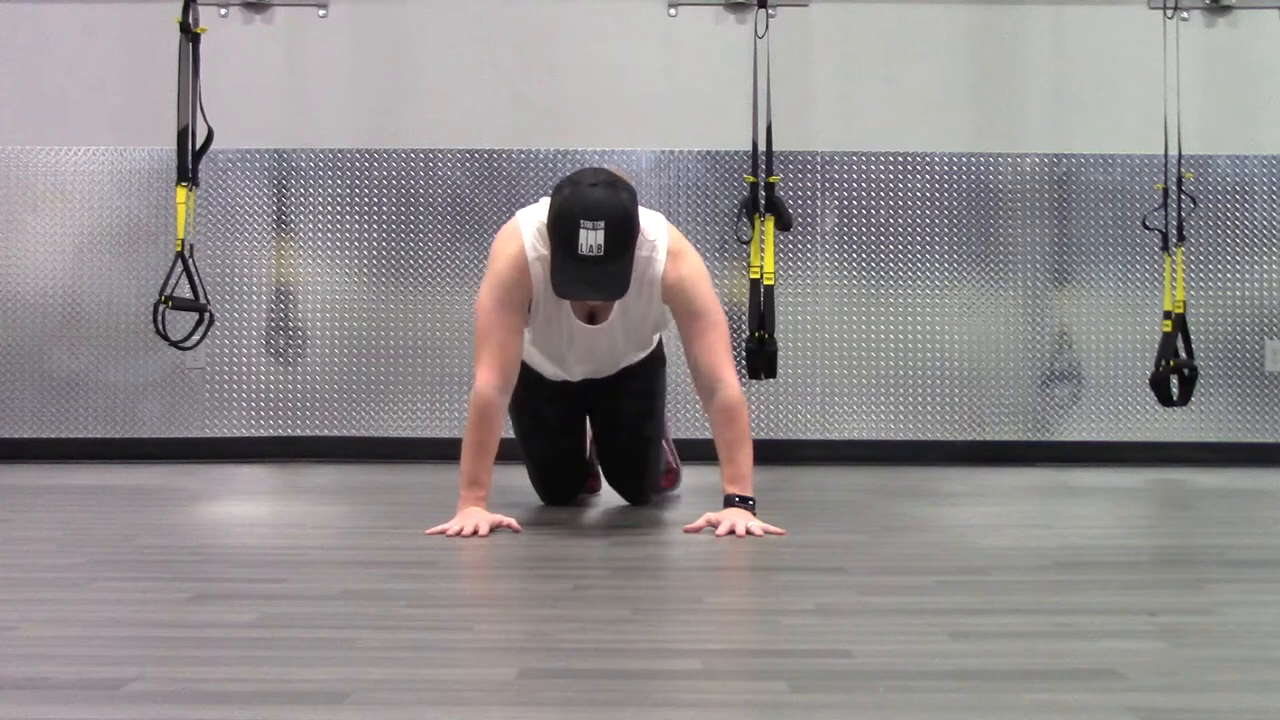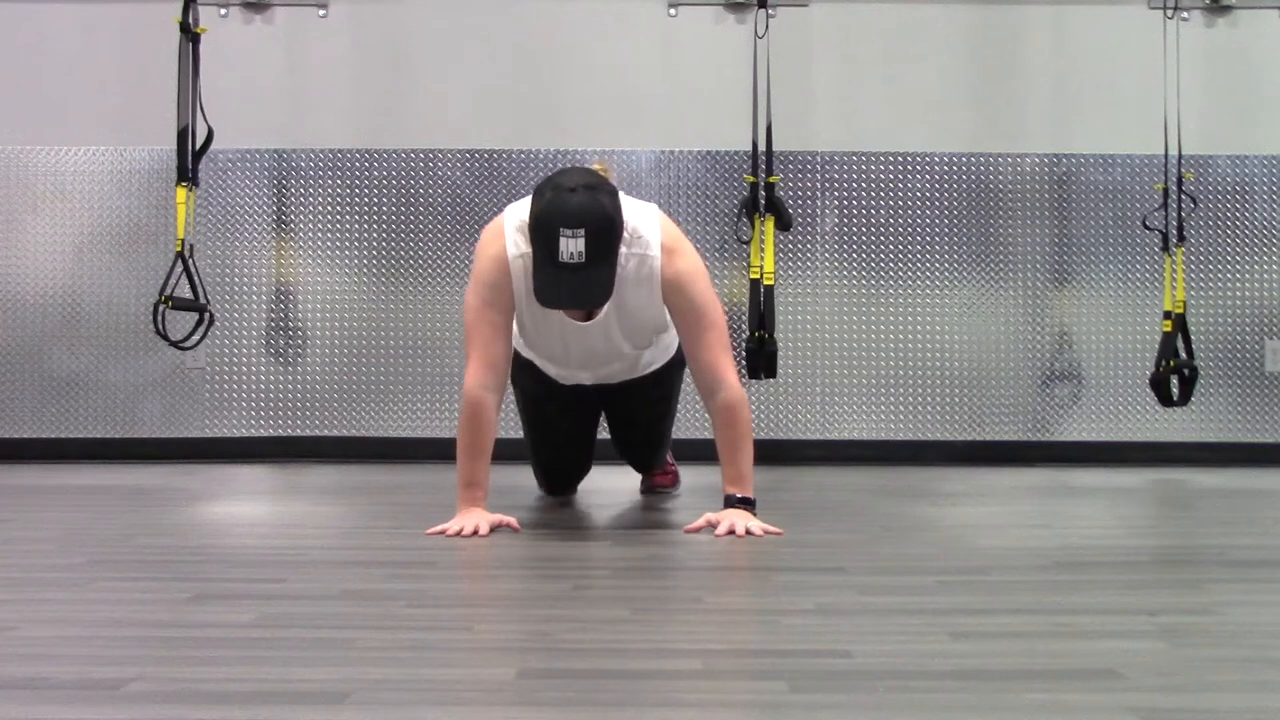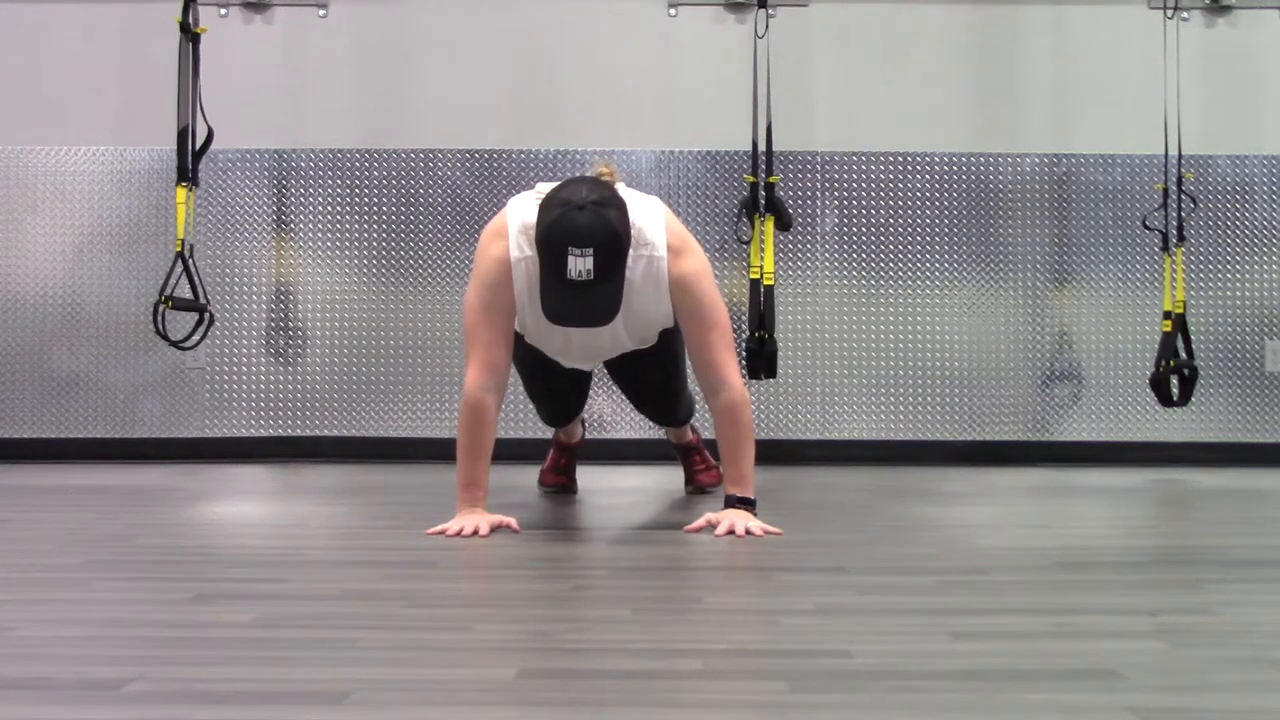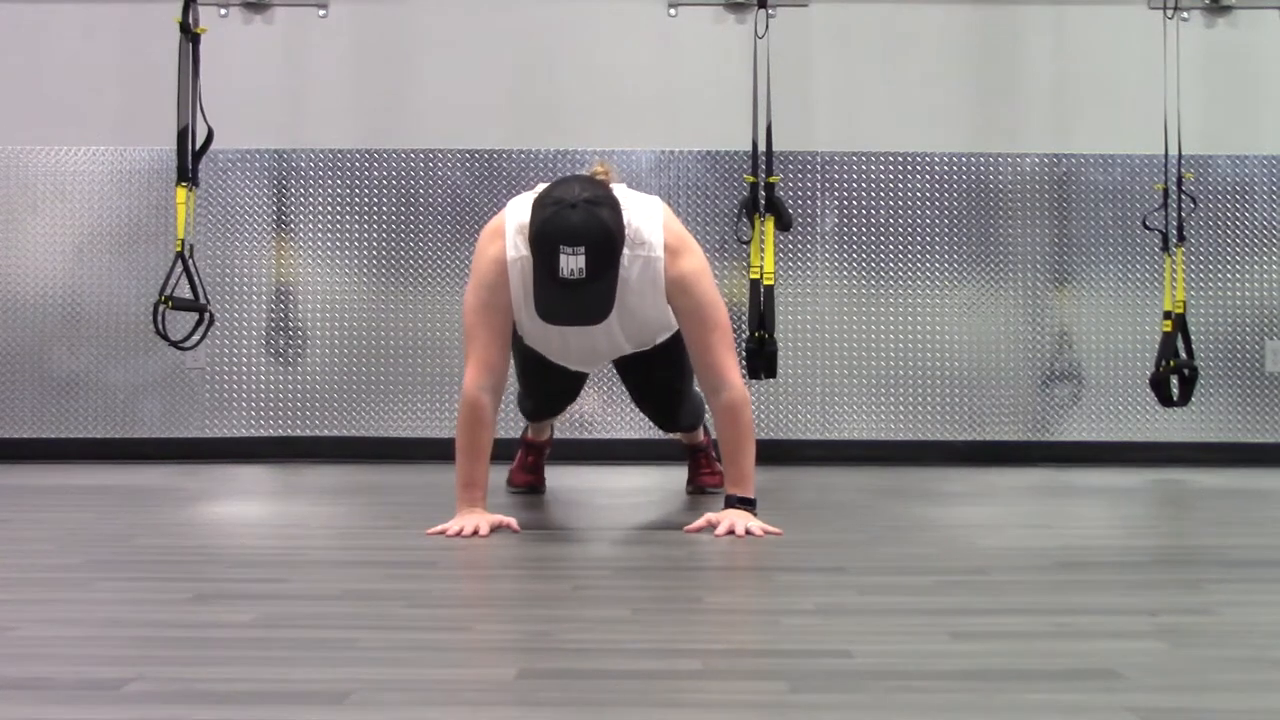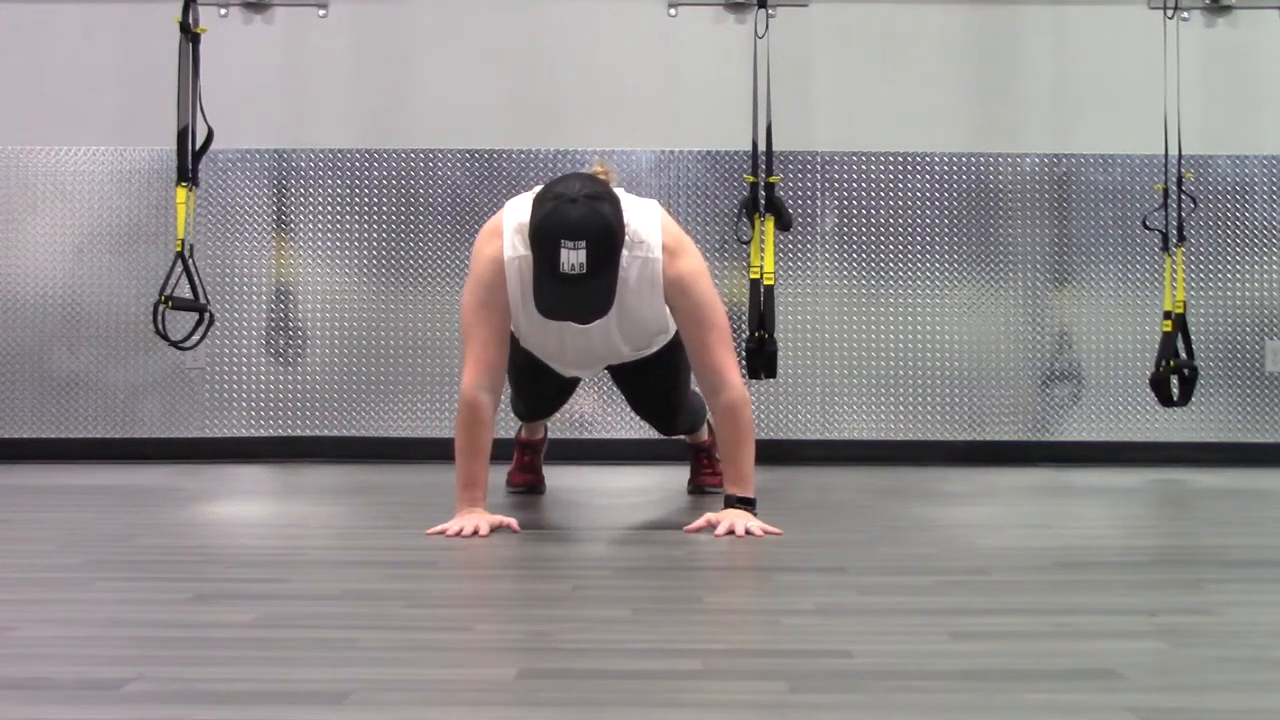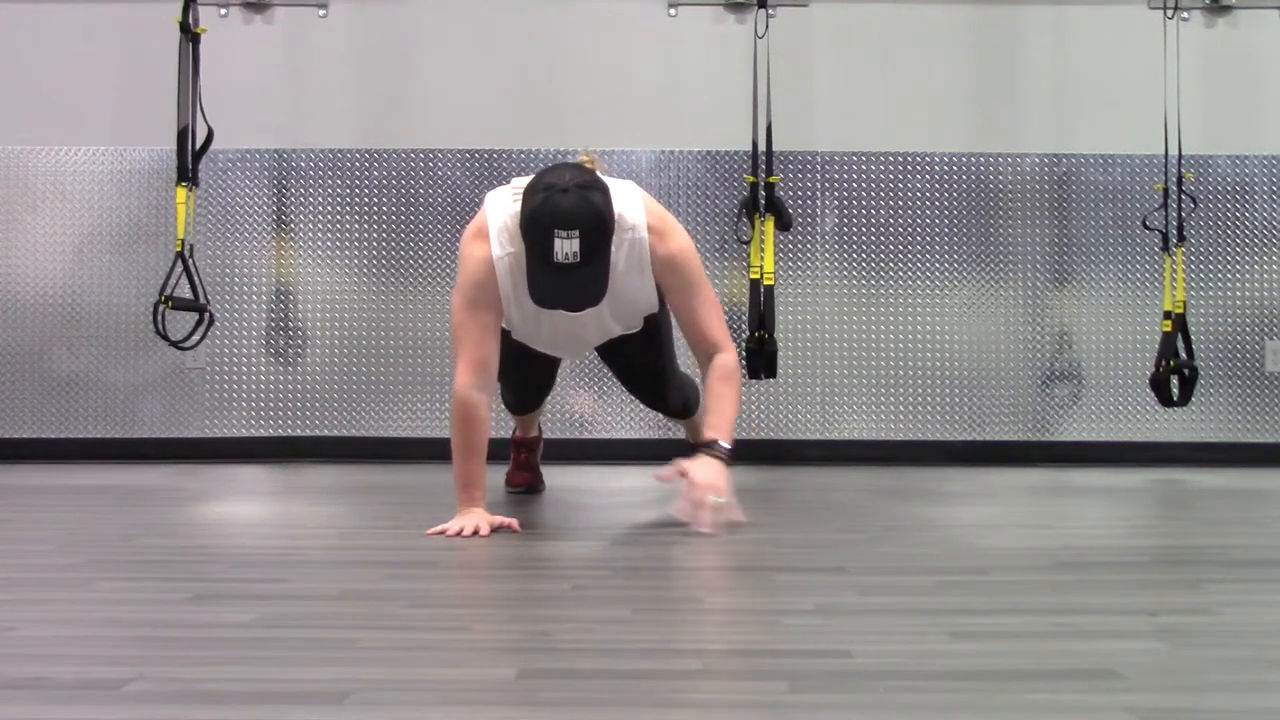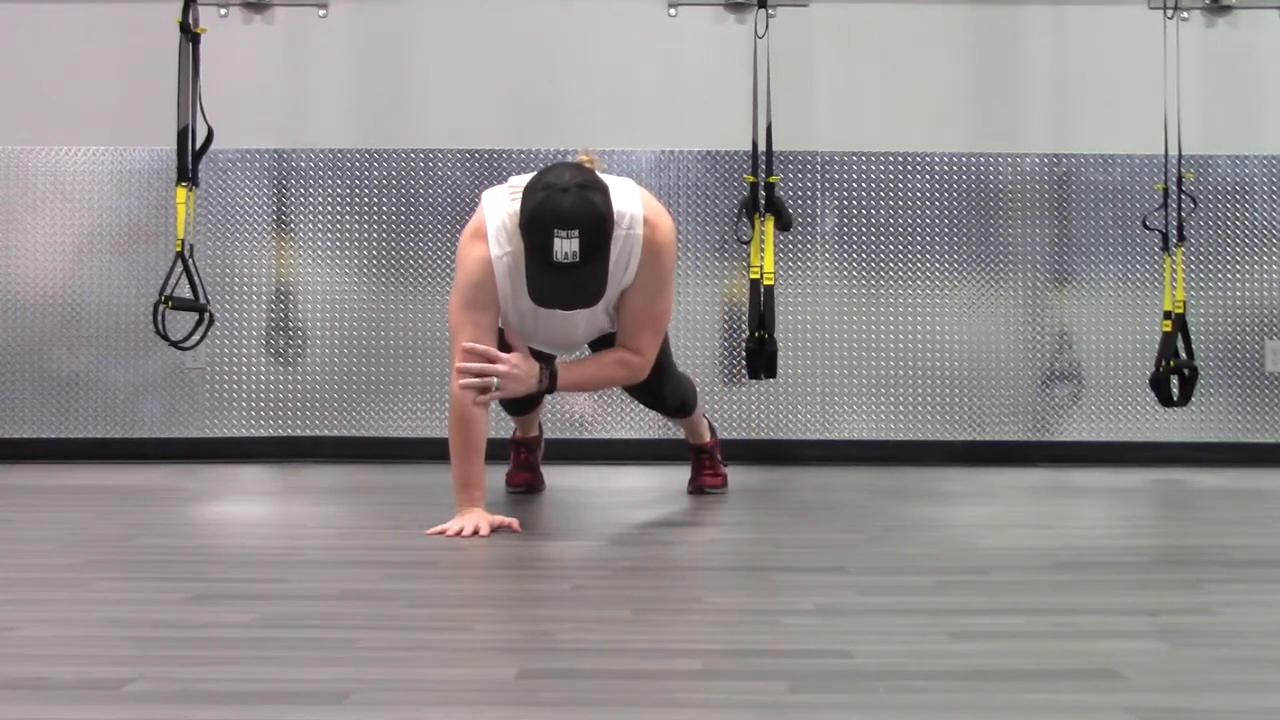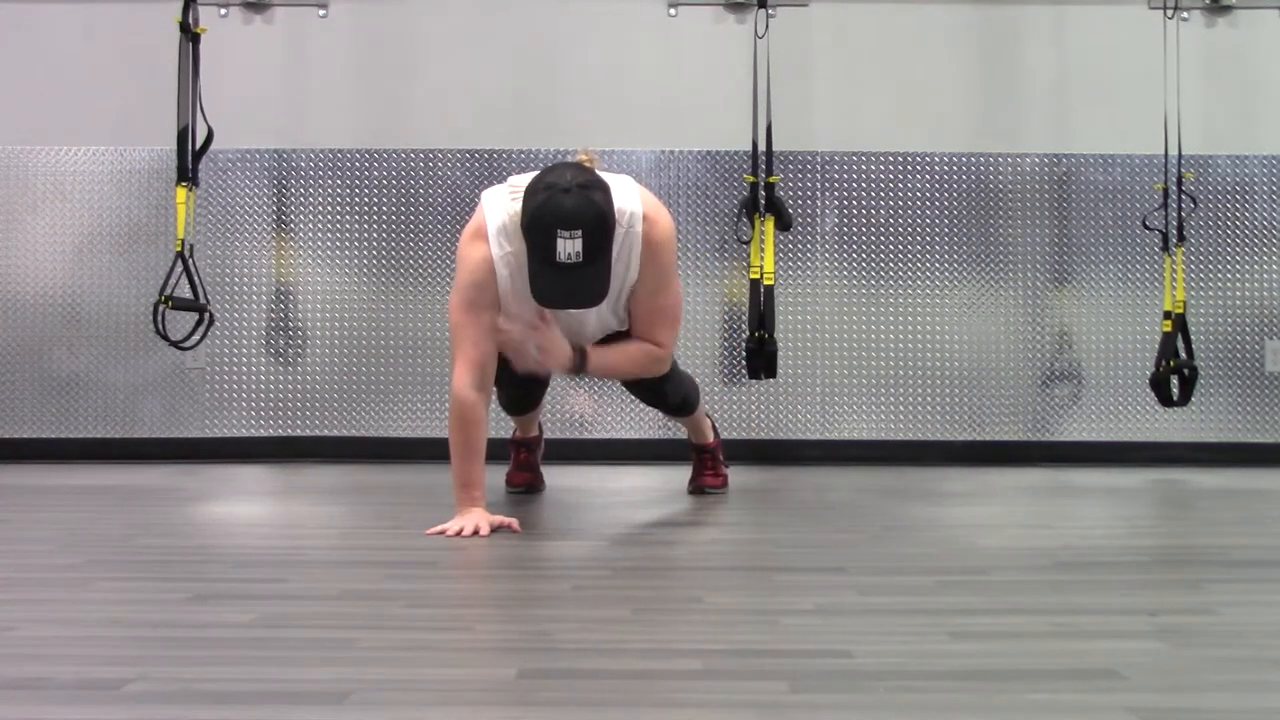
dt=0.5s
person 1, frame 1
left shoulder: (671, 256)
right shoulder: (517, 248)
left elbow: (721, 384)
right elbow: (492, 384)
left wrist: (739, 501)
right wrist: (472, 503)
left hip: (628, 363)
right hip: (540, 365)
left knee: (638, 490)
right knee: (558, 492)
left ankle: (656, 440)
right ankle: (581, 445)
person 1, frame 2
left shoulder: (665, 250)
right shoulder: (503, 245)
left elbow: (722, 385)
right elbow: (481, 384)
left wrist: (739, 502)
right wrist: (471, 505)
left knee: (645, 458)
right knee: (558, 481)
left ankle: (657, 456)
right ankle: (570, 443)
person 1, frame 3
left shoulder: (671, 248)
right shoulder: (504, 243)
left elbow: (725, 383)
right elbow: (482, 385)
left wrist: (740, 502)
right wrist: (471, 506)
left ankle: (686, 440)
right ankle: (568, 440)
person 1, frame 4
left shoulder: (669, 247)
right shoulder: (502, 244)
left elbow: (725, 384)
right elbow: (480, 384)
left wrist: (740, 502)
right wrist: (470, 506)
left ankle: (697, 442)
right ankle: (535, 441)
person 1, frame 5
left shoulder: (667, 250)
right shoulder: (499, 245)
left elbow: (726, 386)
right elbow: (479, 385)
left wrist: (740, 503)
right wrist: (471, 505)
right knee: (532, 402)
left ankle: (703, 440)
right ankle: (531, 439)
person 1, frame 6
left shoulder: (653, 232)
right shoulder: (487, 240)
left elbow: (720, 353)
right elbow: (471, 382)
left wrist: (714, 451)
right wrist: (471, 505)
right knee: (521, 387)
left ankle: (699, 438)
right ankle: (526, 439)
person 1, frame 7
left shoulder: (650, 228)
right shoulder: (485, 239)
left elbow: (636, 361)
right elbow: (469, 378)
left wrist: (542, 374)
right wrist: (470, 506)
left knee: (656, 385)
right knee: (512, 379)
left ankle: (702, 438)
right ankle: (526, 439)
person 1, frame 8
left shoulder: (649, 224)
right shoulder: (485, 237)
left elbow: (657, 353)
right elbow: (469, 380)
left wrist: (573, 358)
right wrist: (470, 505)
left knee: (660, 385)
right knee: (515, 386)
left ankle: (706, 439)
right ankle: (526, 440)
